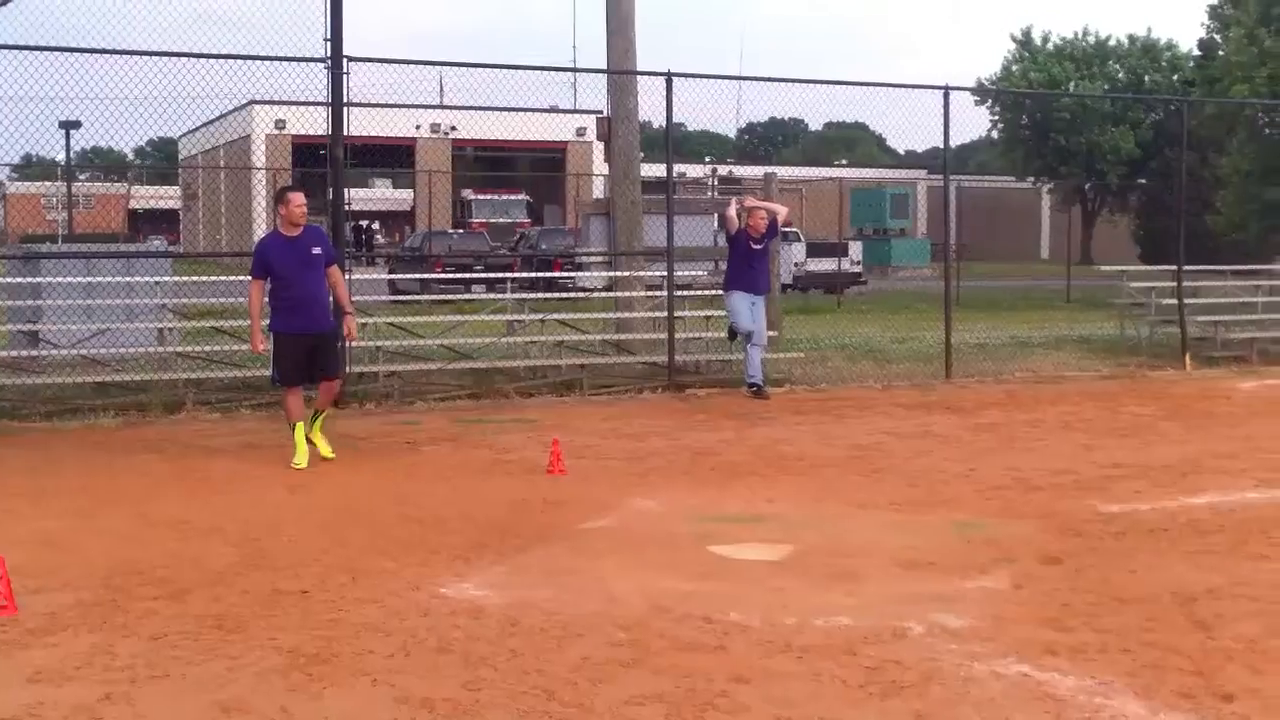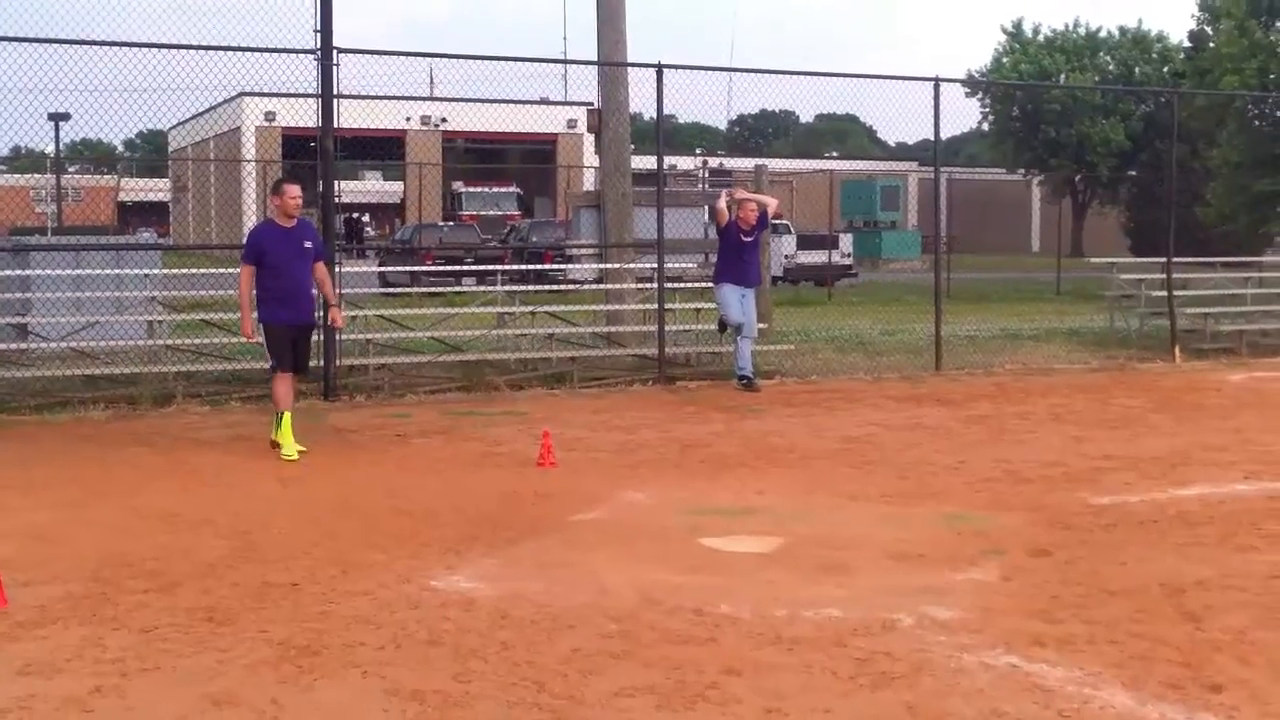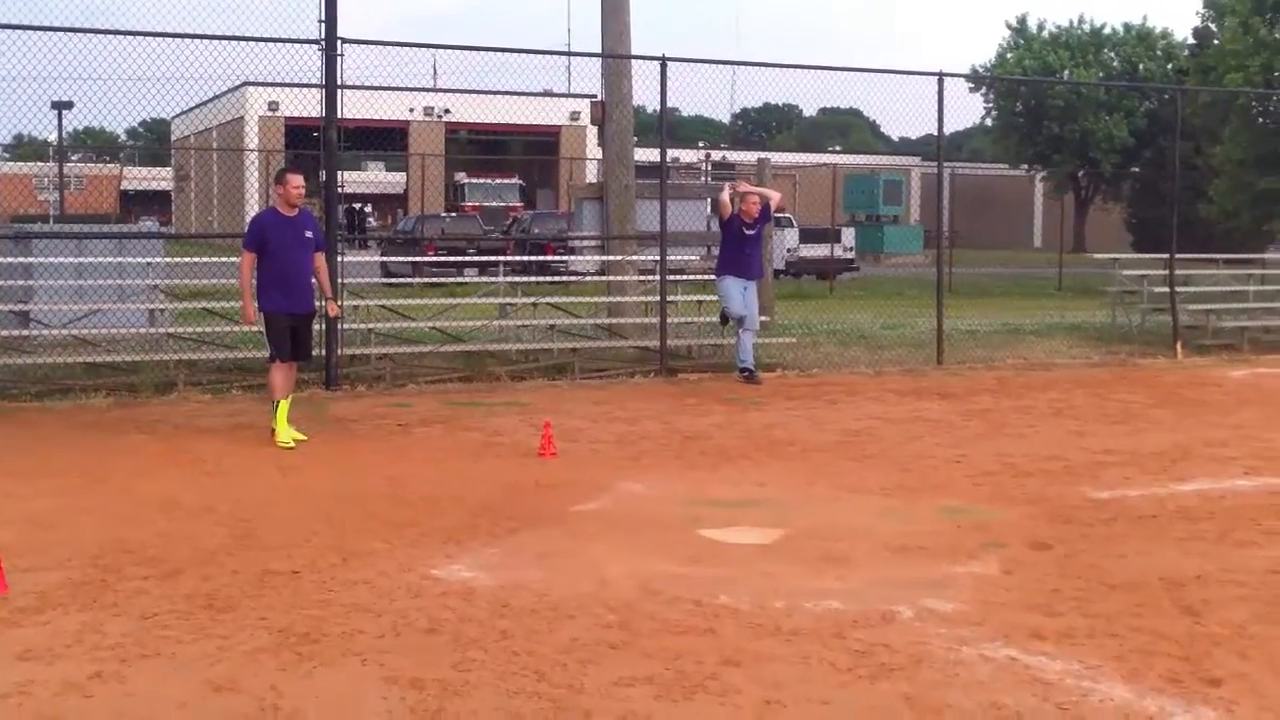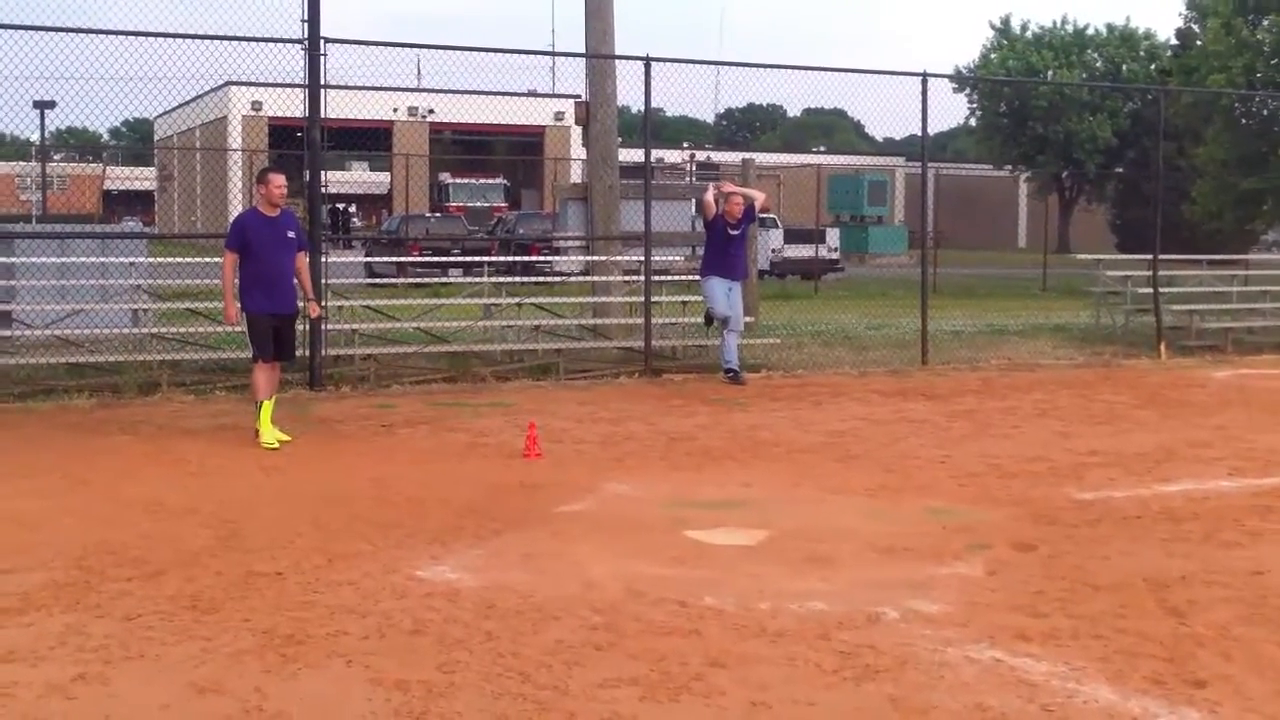
dt=0.7s
person 1, frame 1
left shoulder: (318, 236)
right shoulder: (267, 246)
left elbow: (334, 276)
right elbow: (256, 288)
left wrist: (348, 312)
right wrist: (255, 330)
left hip: (323, 327)
right hip: (287, 331)
left knee: (332, 381)
right knee: (292, 386)
left ankle: (315, 430)
right ankle: (300, 445)
person 1, frame 2
left shoulder: (309, 231)
right shoulder: (260, 233)
left elbow: (319, 271)
right elbow: (247, 275)
left wrist: (332, 305)
right wrist: (245, 316)
left hip: (304, 318)
right hip: (274, 318)
left knee: (294, 375)
right knee: (282, 373)
left ankle: (278, 432)
right ankle: (286, 437)
person 1, frame 3
left shoulder: (310, 221)
right shoulder: (262, 221)
left elbow: (319, 262)
right elbow: (247, 262)
left wrist: (329, 297)
right wrist: (247, 301)
left hip: (304, 306)
right hip: (275, 307)
left knee: (293, 362)
right knee: (279, 361)
left ankle: (281, 420)
right ankle: (279, 425)
person 1, frame 4
left shoulder: (291, 221)
right shoulder: (245, 221)
left elbow: (300, 262)
right elbow: (229, 263)
left wrist: (310, 298)
right wrist: (229, 302)
left hip: (287, 307)
right hip: (257, 307)
left knee: (276, 363)
right knee: (262, 361)
left ankle: (267, 421)
right ankle: (263, 425)
person 2, frame 1
left shoulder: (766, 235)
right shoulder: (739, 236)
left elbow: (783, 211)
right elbow: (730, 215)
left wrist: (756, 203)
right wrist: (733, 205)
left hip: (758, 295)
right hip: (736, 292)
left knee: (757, 340)
right knee: (746, 327)
left ankle: (754, 383)
right ankle: (735, 326)
person 2, frame 2
left shoulder: (757, 227)
right shoulder: (729, 228)
left elbow: (773, 203)
right elbow: (720, 208)
left wrist: (746, 195)
right wrist: (724, 196)
left hip: (749, 287)
right hip: (727, 284)
left knee: (748, 332)
right knee: (736, 319)
left ankle: (744, 376)
right ankle: (725, 319)
person 2, frame 3
left shoulder: (760, 220)
right shoulder: (732, 221)
left elbow: (776, 196)
right elbow: (723, 200)
left wrist: (750, 188)
right wrist: (727, 189)
left hip: (750, 280)
right hip: (729, 276)
left knee: (750, 325)
right knee: (737, 312)
left ankle: (745, 368)
right ankle: (727, 312)
person 2, frame 4
left shoulder: (744, 219)
right shoulder: (716, 221)
left elbow: (761, 197)
right elbow: (707, 200)
left wrist: (735, 189)
right wrist: (711, 189)
left hip: (735, 280)
right hip: (713, 277)
left knee: (734, 326)
right knee: (722, 312)
left ankle: (730, 369)
right ankle: (711, 313)
